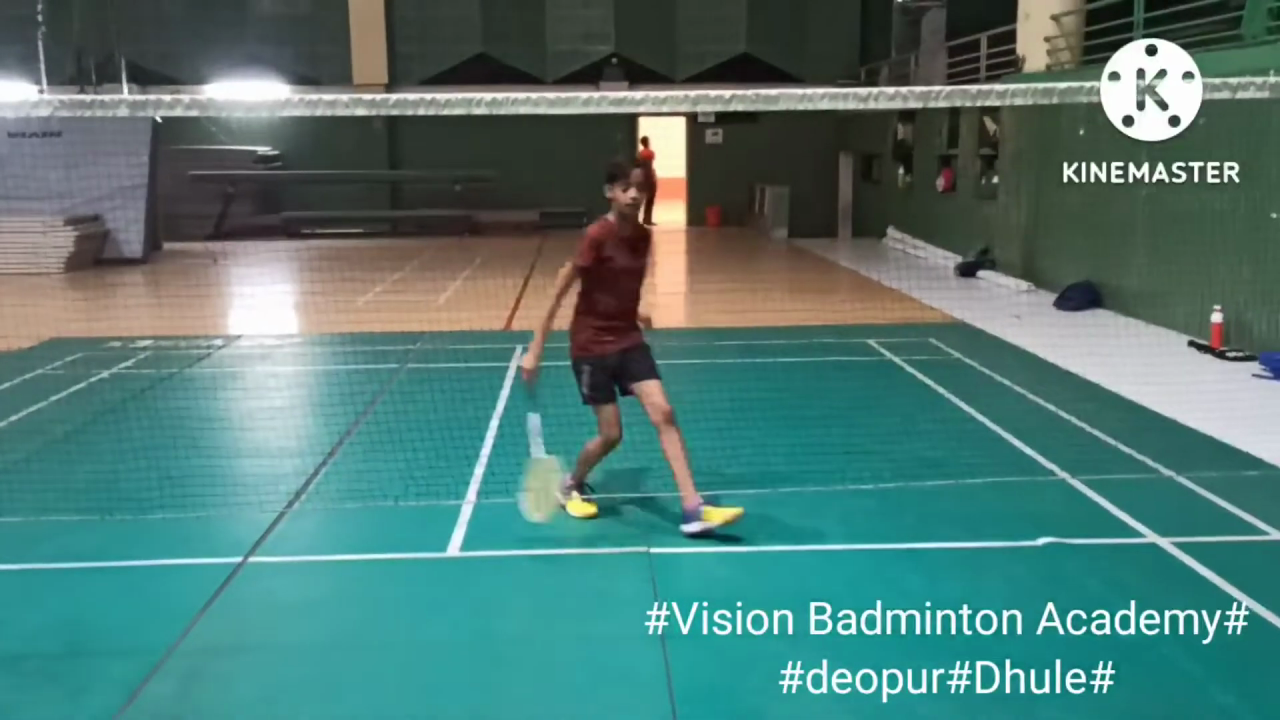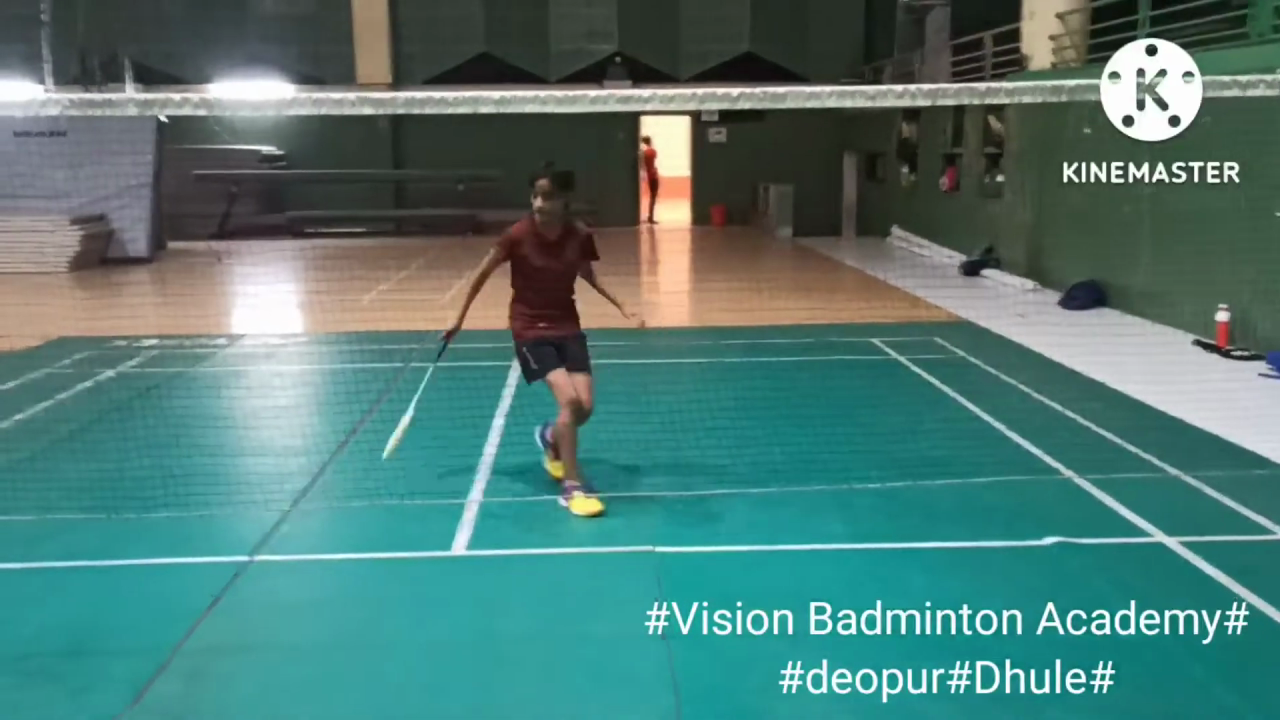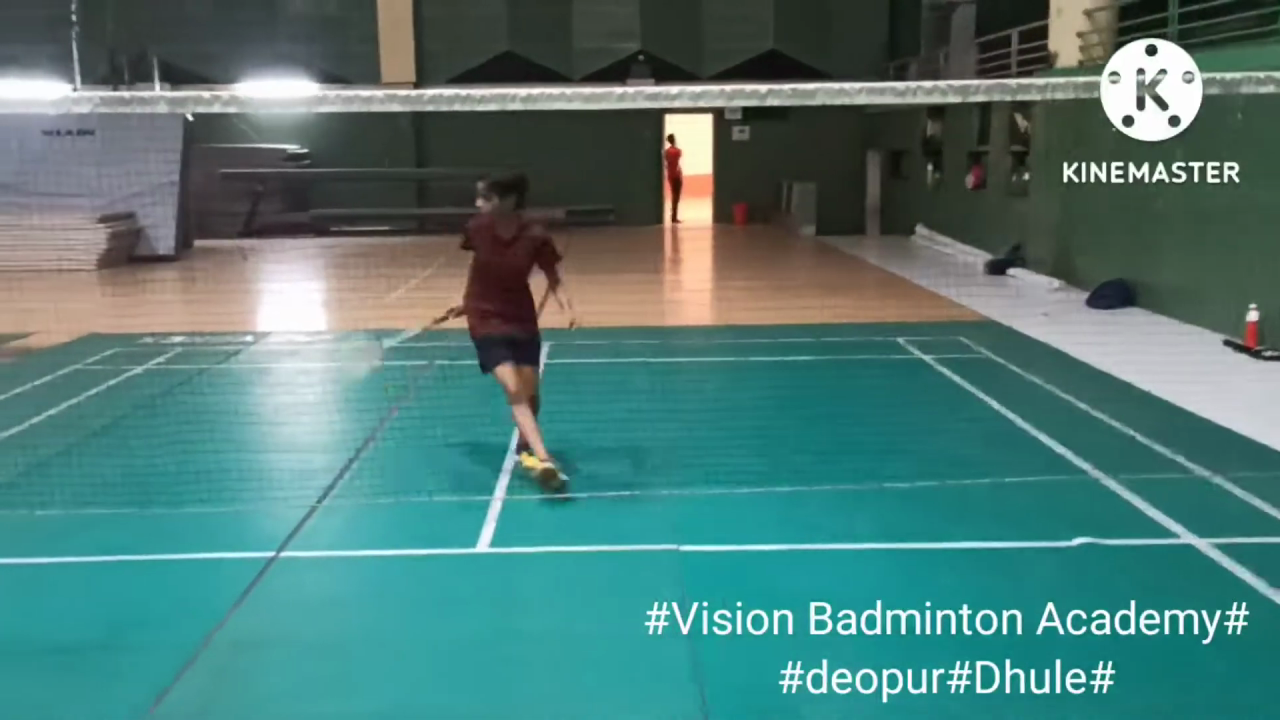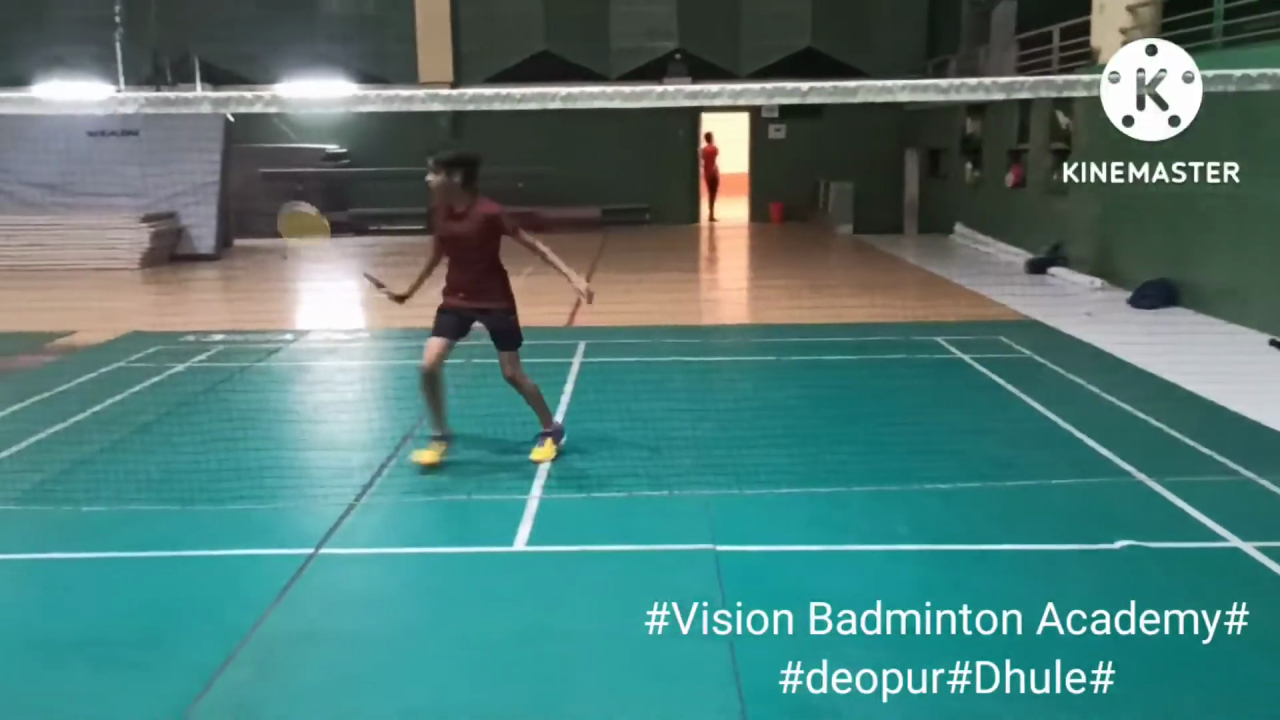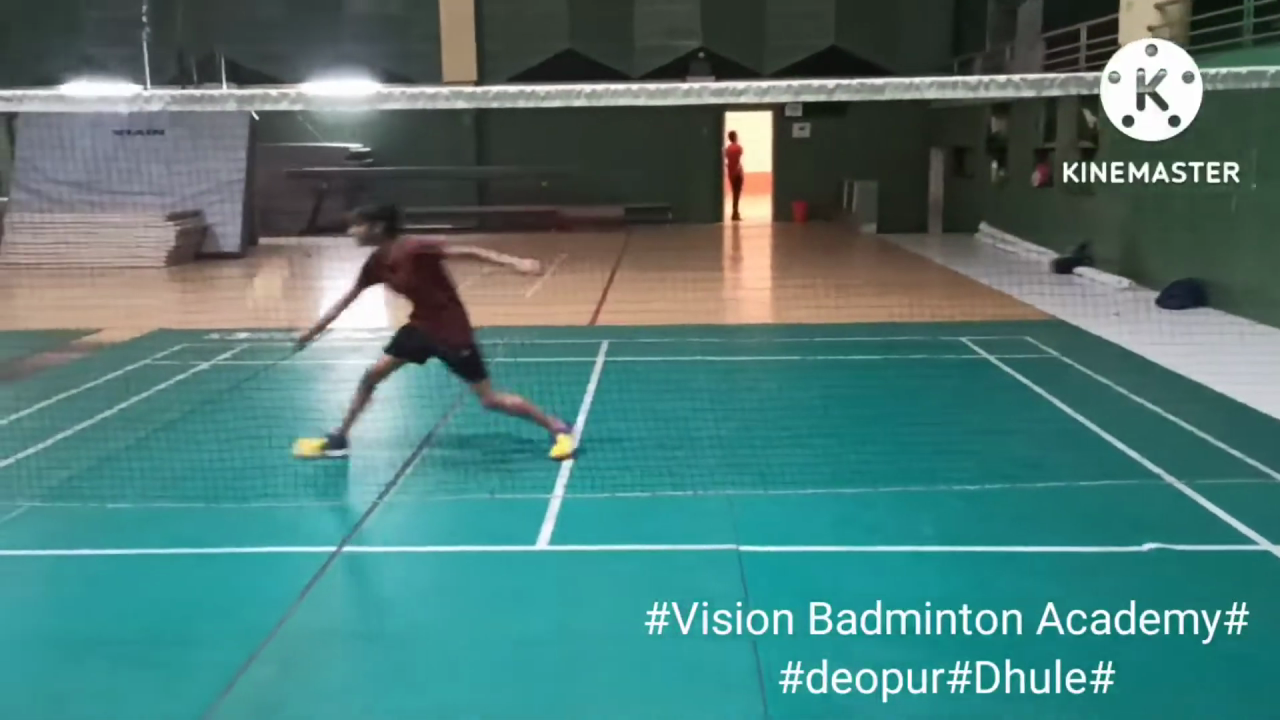
dt=0.2s
person 1, frame 1
left shoulder: (643, 236)
right shoulder: (597, 236)
right elbow: (558, 292)
right wrist: (535, 349)
left hip: (629, 339)
right hip: (593, 343)
left knee: (663, 415)
right knee: (611, 434)
left ankle: (693, 509)
right ankle: (572, 486)
person 1, frame 2
left shoulder: (581, 236)
right shoulder: (519, 234)
right elbow: (483, 273)
left wrist: (622, 307)
right wrist: (460, 317)
left hip: (566, 326)
right hip: (530, 329)
left knee: (584, 405)
right knee: (570, 400)
left ankle: (549, 437)
right ankle: (572, 487)
person 1, frame 3
left shoulder: (536, 238)
right shoulder: (478, 229)
left elbow: (555, 282)
left wrist: (568, 309)
right wrist: (467, 303)
left hip: (522, 321)
right hip: (485, 323)
left knee: (530, 393)
right knee: (514, 392)
left ankle: (525, 446)
right ankle: (543, 461)
person 1, frame 4
left shoulder: (489, 213)
right shoulder: (439, 210)
left elbow: (532, 245)
left wrist: (572, 276)
right wrist: (409, 290)
left hip: (495, 300)
right hip: (457, 300)
left knee: (512, 375)
right knee: (429, 366)
left ankle: (551, 431)
right ankle: (440, 437)
person 1, frame 5
left shoulder: (413, 250)
right shoulder: (375, 264)
left elbow: (466, 252)
right elbow: (346, 302)
left wrist: (517, 262)
right wrist: (313, 332)
left hip: (452, 329)
right hip: (422, 325)
left knee: (490, 400)
right knee: (372, 375)
left ankle: (559, 430)
right ankle: (339, 438)
